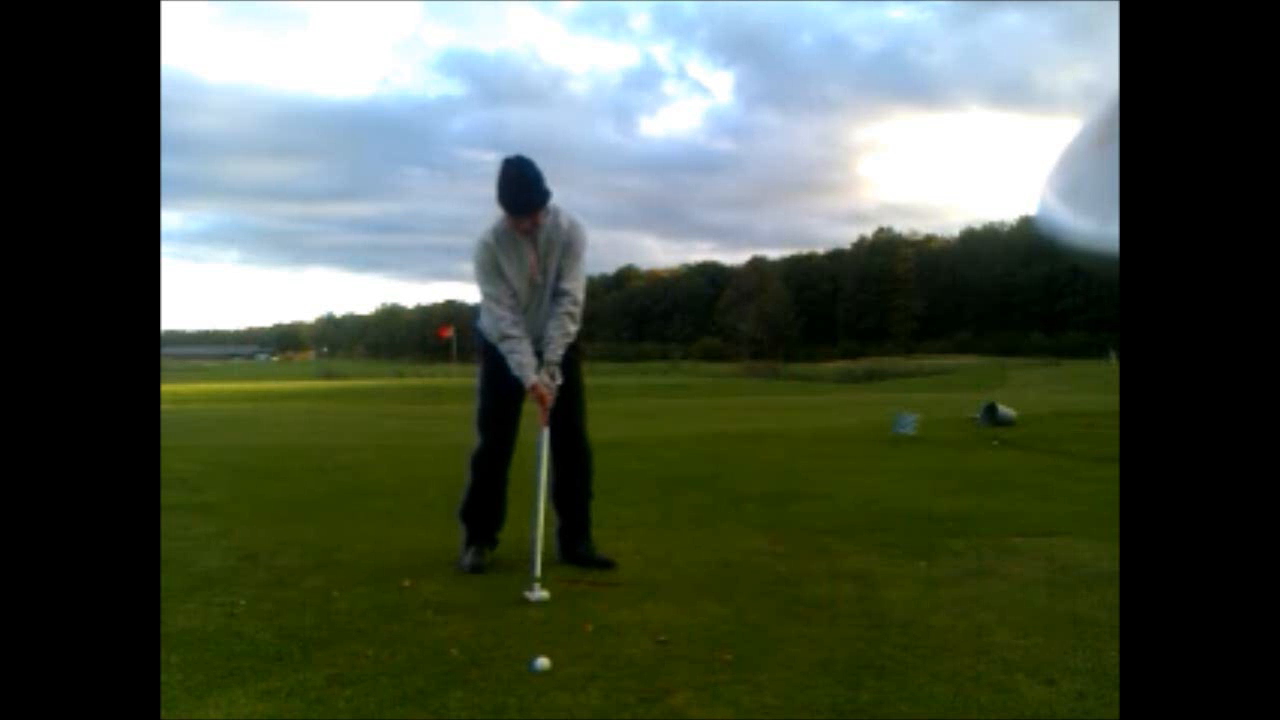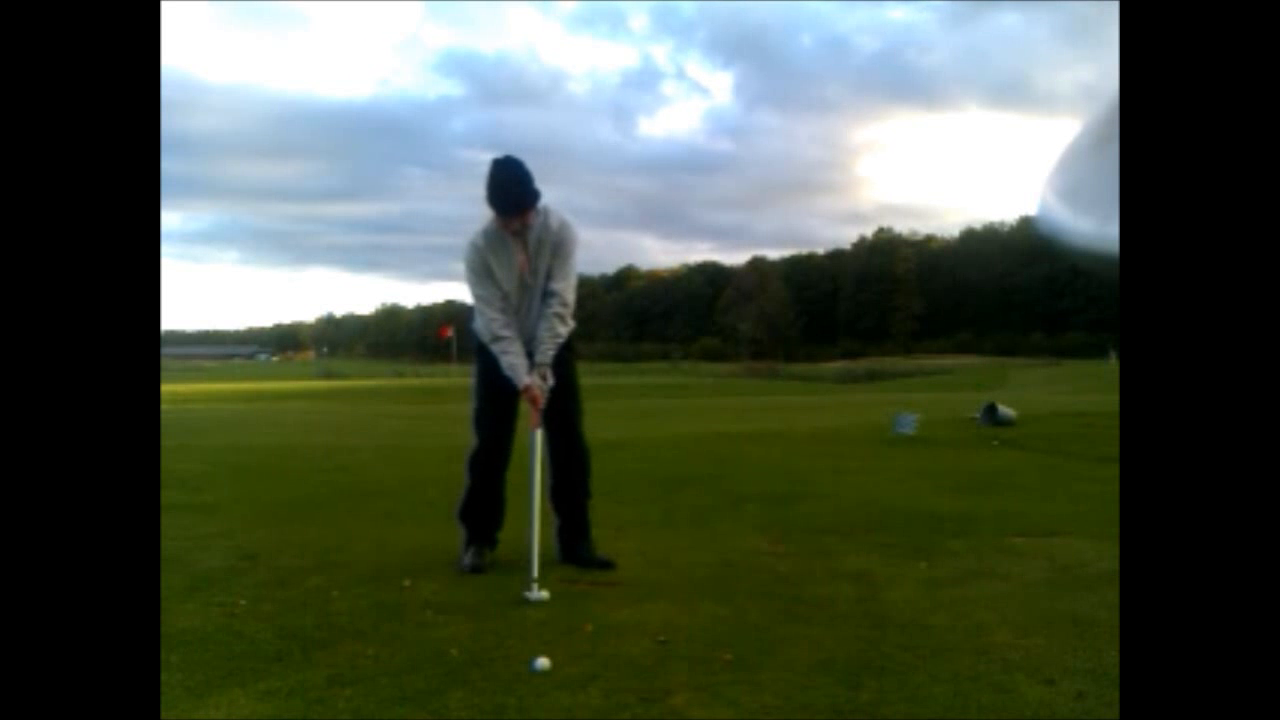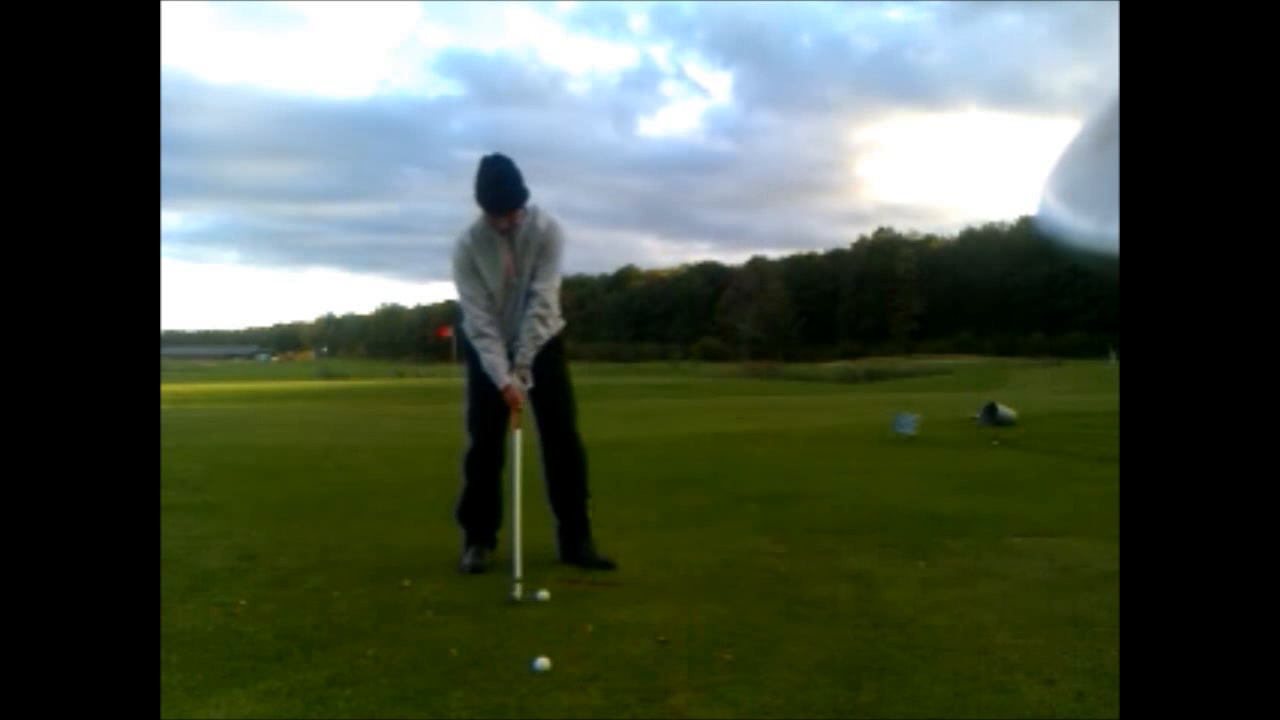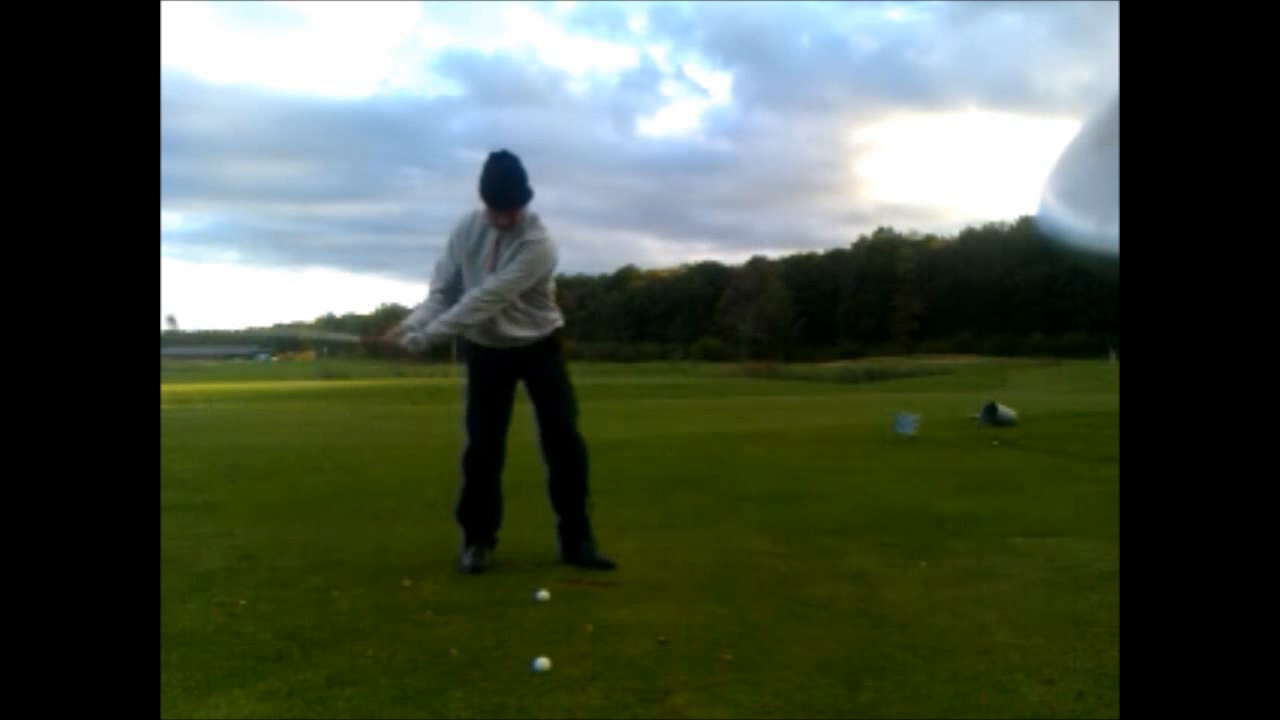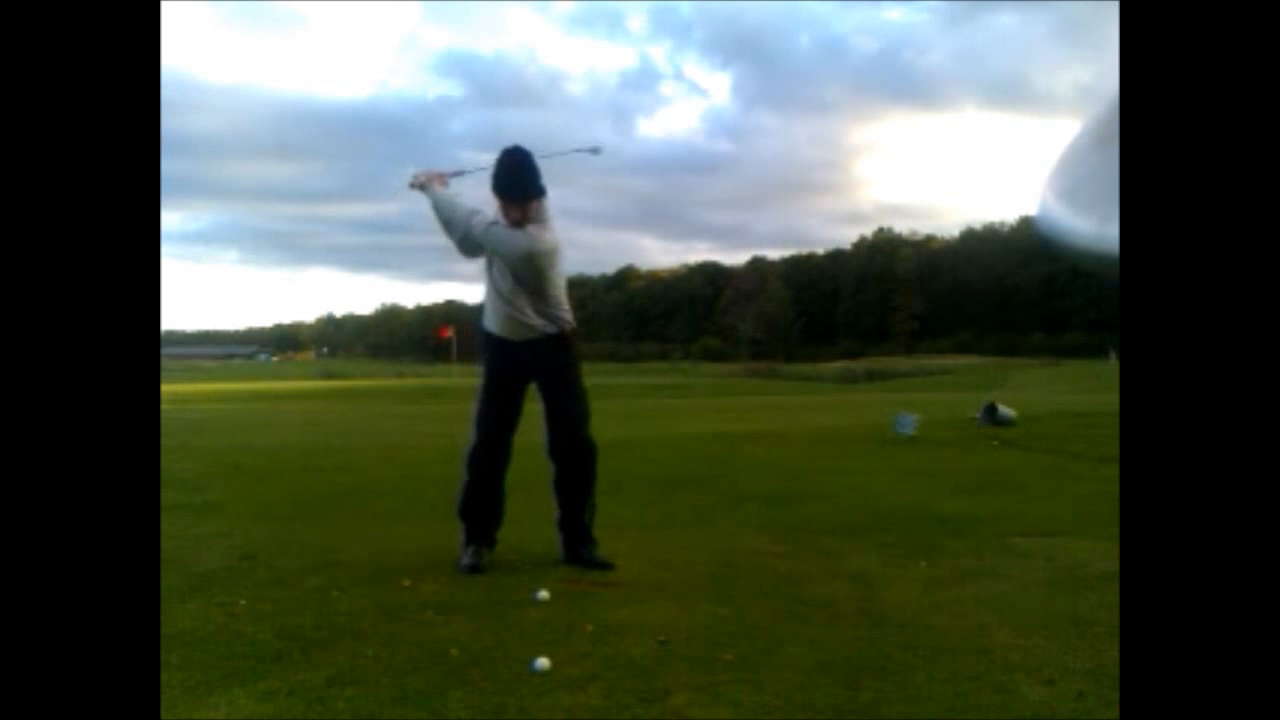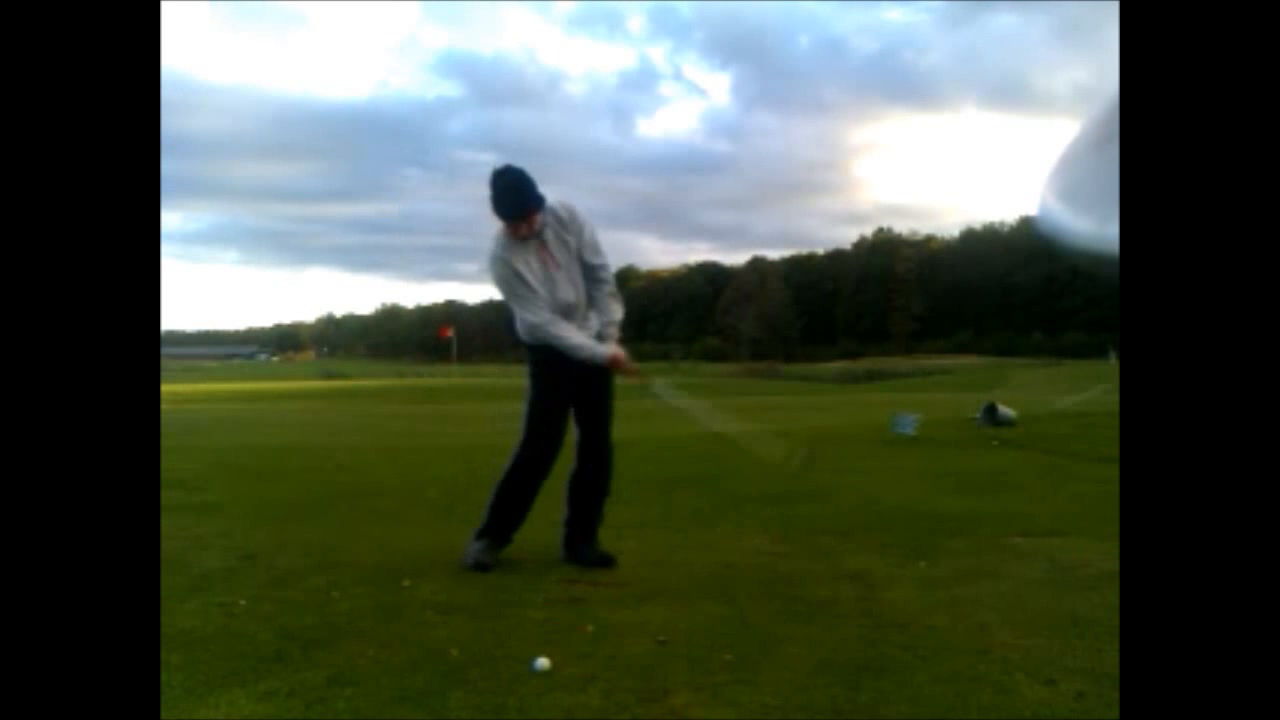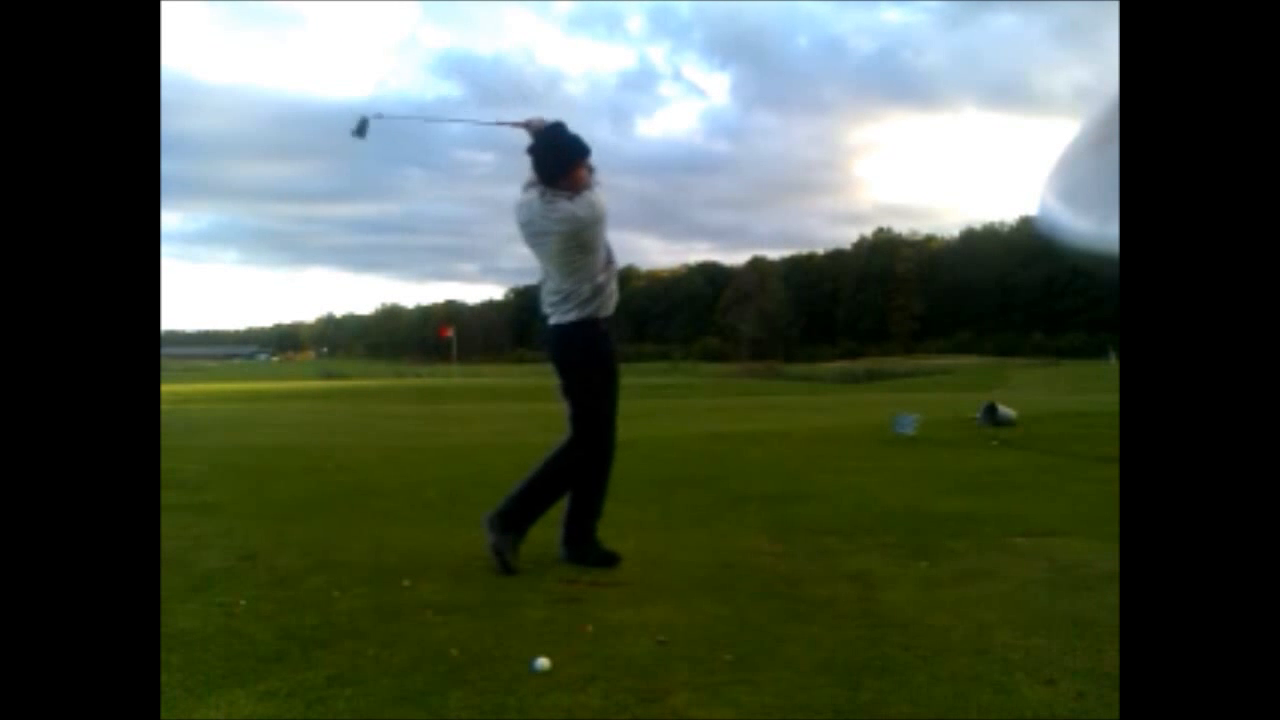
dt=0.3s
person 1, frame 1
left shoulder: (570, 231)
right shoulder: (489, 246)
left elbow: (569, 301)
right elbow: (504, 318)
left wrist: (551, 367)
right wrist: (530, 377)
left hip: (559, 345)
right hip: (503, 348)
left knee: (572, 443)
right knee: (494, 443)
left ankle: (575, 538)
right ankle: (479, 538)
person 1, frame 2
left shoulder: (560, 231)
right shoulder: (480, 248)
left elbow: (559, 303)
right elbow: (496, 321)
left wrist: (542, 368)
right wrist: (522, 378)
left hip: (552, 346)
right hip: (496, 350)
left knee: (570, 443)
right knee: (491, 445)
left ankle: (575, 539)
right ankle: (479, 538)
person 1, frame 3
left shoulder: (547, 231)
right shoulder: (467, 245)
left elbow: (541, 303)
right elbow: (480, 320)
left wrist: (523, 369)
right wrist: (503, 378)
left hip: (542, 345)
right hip: (487, 349)
left knee: (564, 442)
right knee: (484, 446)
left ankle: (575, 539)
right ankle: (478, 538)
person 1, frame 4
left shoulder: (539, 245)
right shoulder: (469, 226)
left elbow: (484, 299)
right elbow: (446, 285)
left wrist: (424, 337)
right wrist: (414, 323)
left hip: (539, 346)
right hip: (488, 350)
left knee: (564, 442)
right knee: (483, 446)
left ankle: (577, 538)
right ankle: (478, 538)
person 1, frame 5
left shoulder: (534, 243)
right shoulder: (504, 219)
left elbow: (470, 225)
right elbow: (470, 241)
left wrist: (434, 188)
right wrist: (439, 193)
left hip: (551, 345)
right hip: (503, 344)
left knee: (574, 442)
right knee: (489, 444)
left ankle: (577, 539)
right ankle: (478, 537)
person 1, frame 6
left shoulder: (566, 216)
right shoulder: (503, 257)
left elbow: (601, 273)
right elbow: (541, 321)
left wrist: (610, 334)
right wrist: (598, 352)
left hip: (595, 341)
right hip: (552, 354)
left knee: (597, 446)
right knee: (539, 446)
left ankle: (581, 539)
right ankle: (492, 533)
person 1, frame 7
left shoulder: (528, 209)
right shoulder: (585, 212)
right elbow: (590, 186)
left wrist: (546, 142)
right wrist: (548, 135)
left hip: (571, 332)
right hip: (586, 335)
left knee: (596, 439)
right knee: (589, 441)
left ankle: (580, 537)
right ankle: (511, 519)
